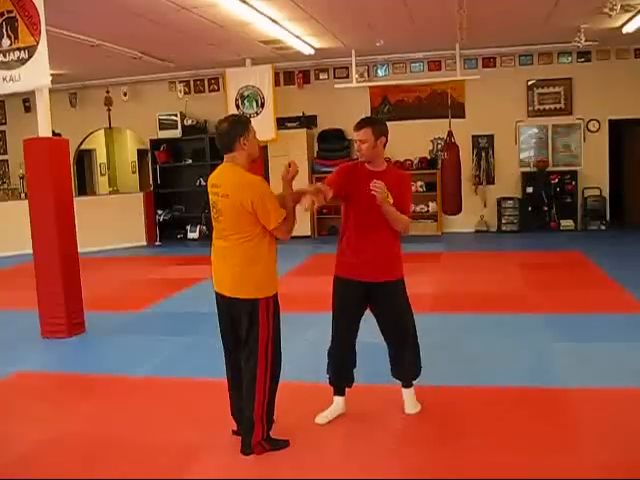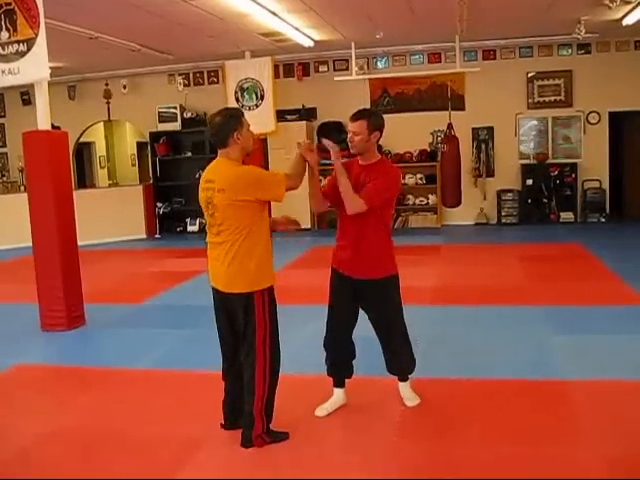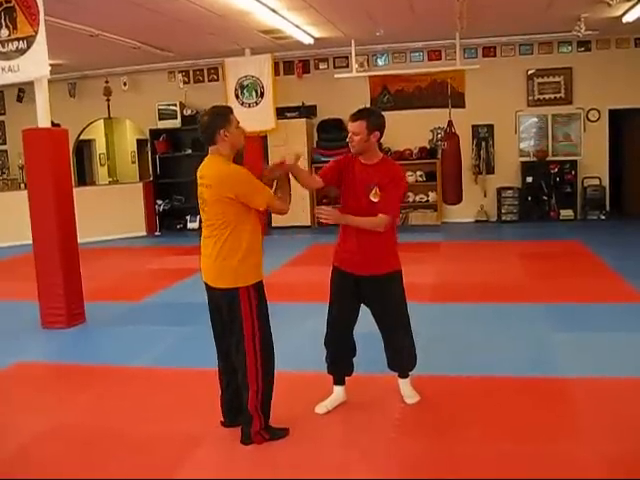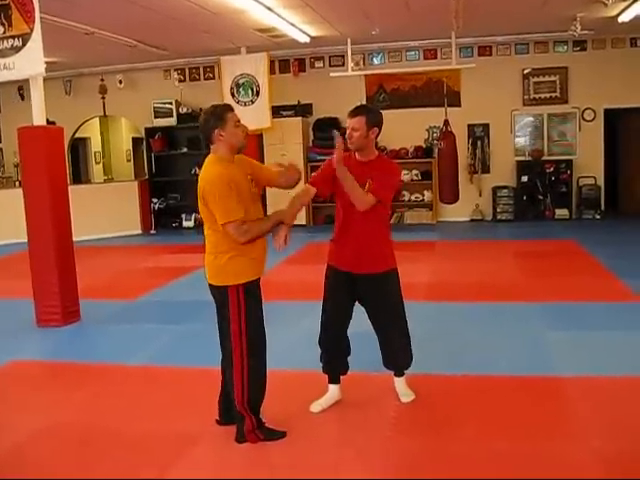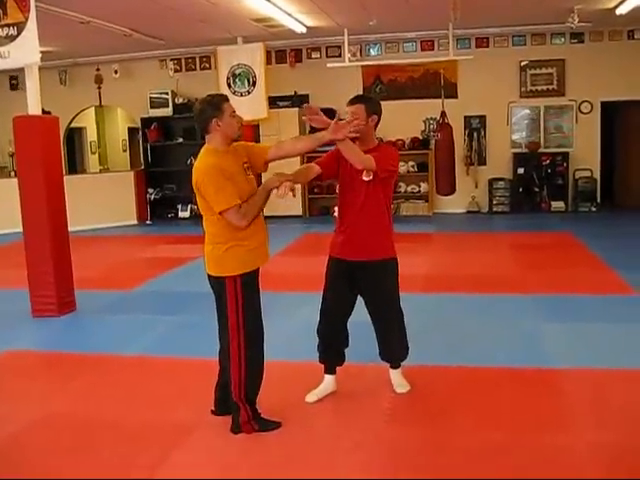
dt=0.4s
person 1, frame 1
left shoulder: (216, 180)
right shoulder: (252, 184)
right elbow: (283, 231)
left wrist: (287, 193)
right wrist: (291, 191)
left hip: (225, 286)
right hip: (253, 289)
left knee: (237, 358)
right knee: (261, 362)
left ankle: (244, 421)
right ankle: (256, 437)
person 1, frame 2
left shoulder: (209, 176)
right shoulder: (246, 176)
right elbow: (293, 180)
left wrist: (271, 222)
right wrist: (304, 155)
left hip: (222, 280)
right hip: (248, 282)
left knee: (234, 352)
right knee: (261, 355)
left ankle: (234, 414)
right ankle: (256, 430)
person 1, frame 3
left shoulder: (208, 170)
right shoulder: (232, 174)
left elbow: (250, 195)
right elbow: (280, 206)
left wrist: (271, 175)
right wrist: (283, 178)
left hip: (217, 275)
right hip: (238, 277)
left knee: (230, 348)
right knee: (254, 351)
left ankle: (232, 412)
right ankle: (256, 427)
person 1, frame 4
left shoulder: (240, 164)
right shoulder: (217, 176)
left elbow: (284, 179)
right elbow: (240, 232)
left wrist: (290, 172)
right wrist: (279, 217)
left hip: (237, 272)
right hip: (233, 274)
left knee: (237, 346)
right knee: (247, 349)
left ankle: (230, 411)
right ankle: (250, 426)
person 1, frame 5
left shoulder: (239, 152)
right shoulder: (210, 167)
left elbow: (284, 148)
right elbow: (240, 218)
left wrist: (328, 136)
right wrist: (267, 186)
left hip: (241, 262)
right hip: (231, 265)
left knee: (236, 337)
right knee: (244, 340)
left ankle: (225, 401)
right ankle: (245, 416)
person 2, frame 1
left shoulder: (400, 179)
right shoulder: (348, 172)
left elbow: (404, 226)
right elbow: (325, 191)
left wrist: (384, 202)
right wrist: (315, 194)
left hip: (386, 274)
right hip: (348, 272)
left knee: (401, 333)
right knee: (341, 338)
left ankle: (408, 390)
right ankle: (338, 400)
person 2, frame 2
left shoulder: (388, 173)
right shoulder: (344, 168)
left elbow: (354, 207)
right elbow: (319, 207)
left wrist: (339, 169)
right wrist: (313, 170)
left hip: (378, 269)
right hip: (343, 266)
left knee: (391, 329)
right knee: (336, 331)
left ankle: (404, 383)
right ankle: (338, 393)
person 2, frame 3
left shoulder: (394, 174)
right shoulder: (344, 164)
left elbow: (381, 223)
right elbow: (314, 182)
left wrist: (341, 218)
right wrist: (292, 167)
left hip: (382, 267)
right hip: (345, 264)
left knee: (395, 325)
right knee: (337, 328)
left ankle: (404, 380)
right ankle: (339, 390)
person 2, frame 4
left shoulder: (389, 169)
right shoulder: (336, 163)
left elbow: (363, 203)
right elbow: (308, 191)
left wrist: (341, 168)
right wrist: (285, 222)
left hip: (378, 265)
right hip: (340, 263)
left knee: (392, 324)
right knee: (332, 327)
left ankle: (400, 379)
right ankle: (333, 388)
person 2, frame 5
left shoulder: (388, 154)
right shoulder: (340, 154)
left elbow: (362, 163)
right elbow: (313, 169)
left wrist: (331, 129)
right wrist: (291, 178)
left hip: (378, 254)
right hip: (342, 252)
left knee: (387, 315)
right knee: (331, 317)
left ankle: (395, 370)
right ankle: (329, 378)
